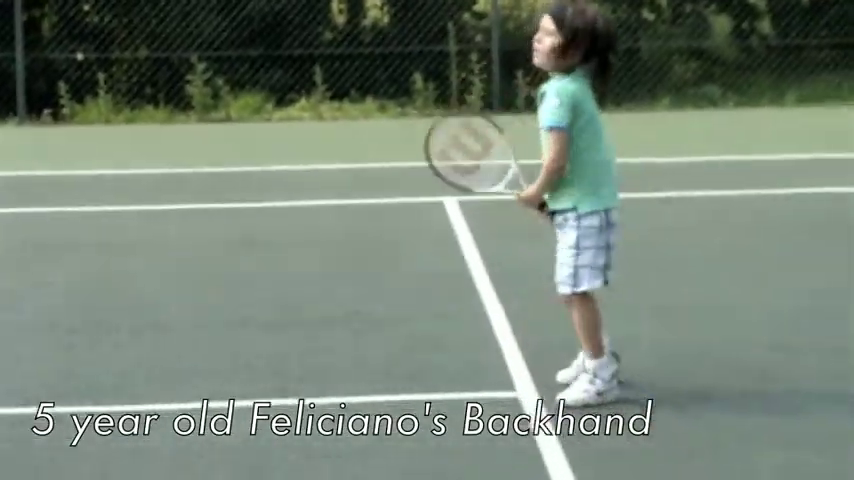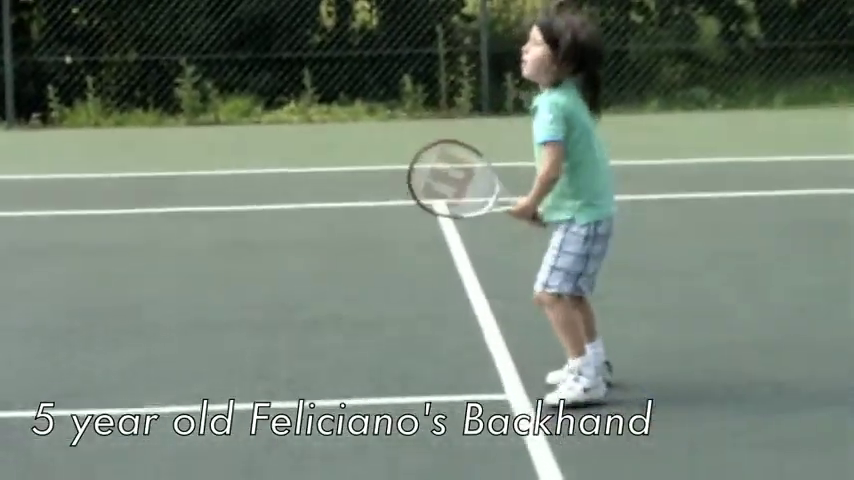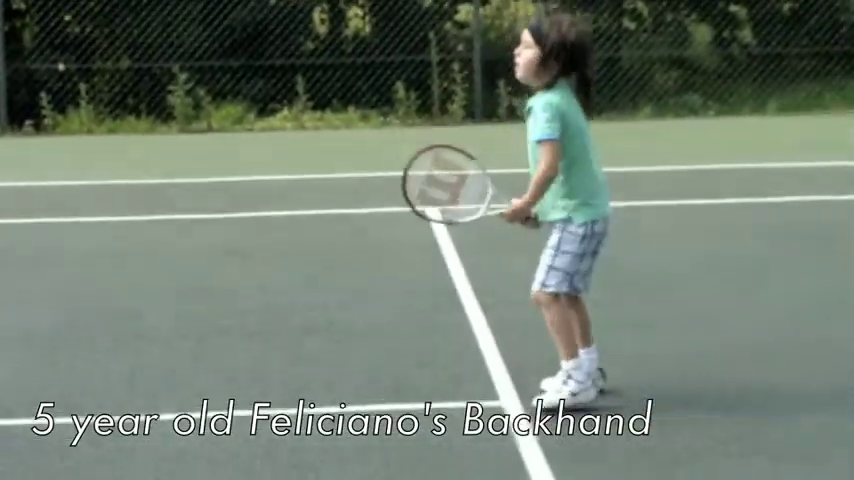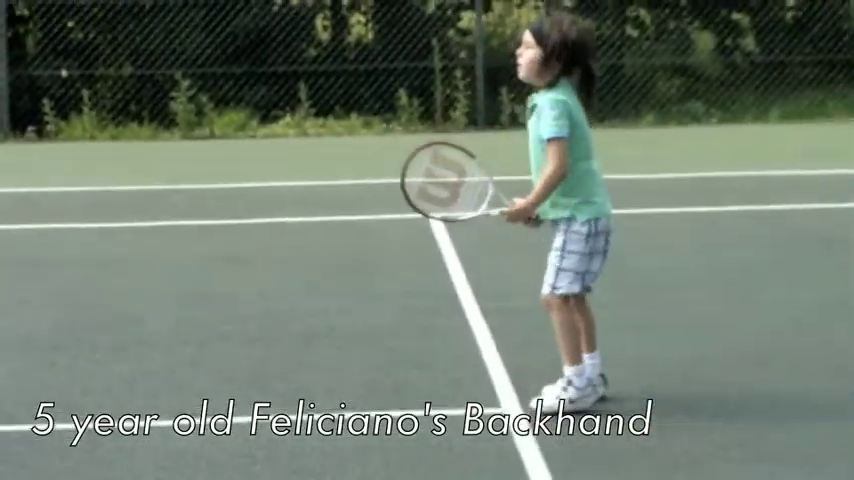
dt=0.1s
person 1, frame 1
left shoulder: (561, 92)
right shoulder: (572, 86)
left elbow: (556, 159)
left wrist: (535, 191)
right wrist: (547, 192)
left hip: (585, 209)
right hip: (573, 206)
left knee: (576, 292)
right knee: (573, 290)
left ankle: (601, 377)
right ankle: (599, 356)
person 1, frame 2
left shoulder: (552, 105)
right shoulder: (565, 97)
left elbow: (551, 168)
left wrist: (530, 203)
right wrist: (541, 203)
left hip: (580, 216)
right hip: (587, 211)
left knee: (549, 293)
right knee: (571, 292)
left ankle: (587, 374)
right ankle: (593, 362)
person 1, frame 3
left shoulder: (547, 106)
right shoulder: (559, 97)
left elbow: (549, 167)
left wrist: (525, 204)
right wrist: (535, 204)
left hip: (576, 217)
right hip: (582, 212)
left knee: (547, 293)
right knee: (568, 294)
left ankle: (577, 377)
right ankle: (587, 369)
person 1, frame 4
left shoulder: (553, 104)
right shoulder: (555, 98)
left elbow: (557, 166)
left wrist: (529, 204)
right wrist: (536, 204)
left hip: (578, 217)
right hip: (577, 214)
left knee: (558, 297)
right knee: (571, 297)
left ankle: (577, 384)
right ankle: (589, 373)
